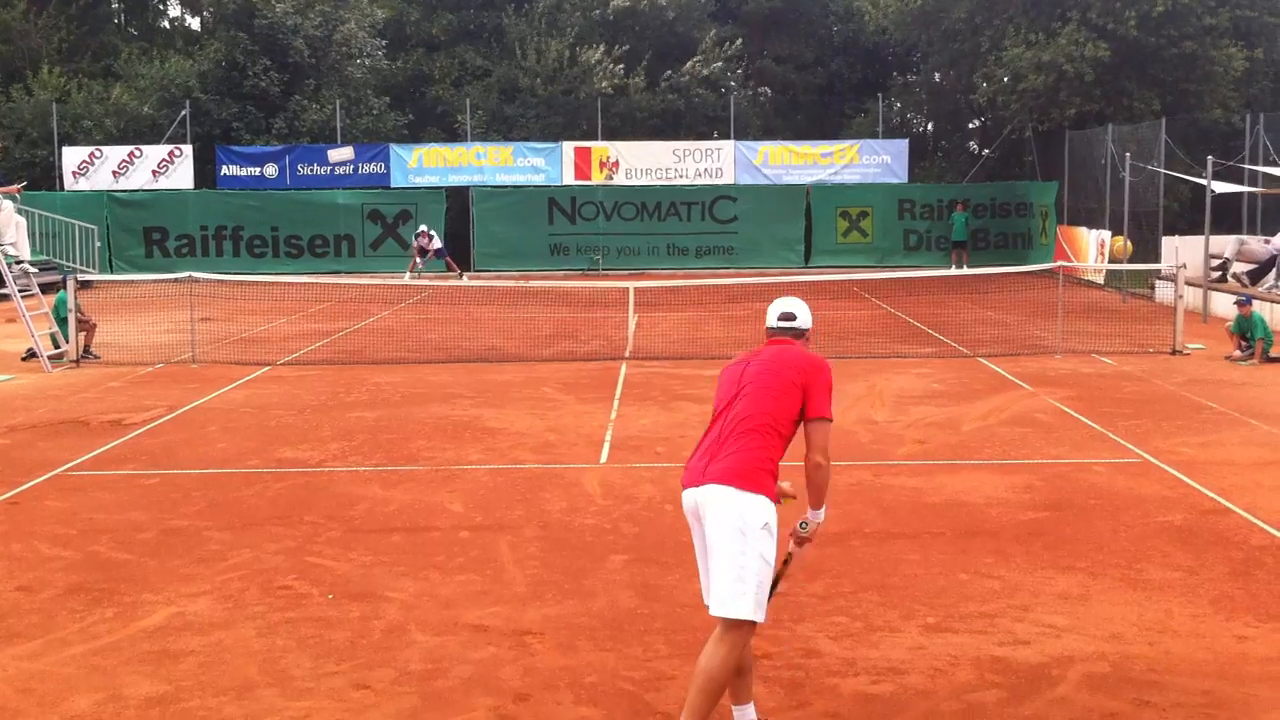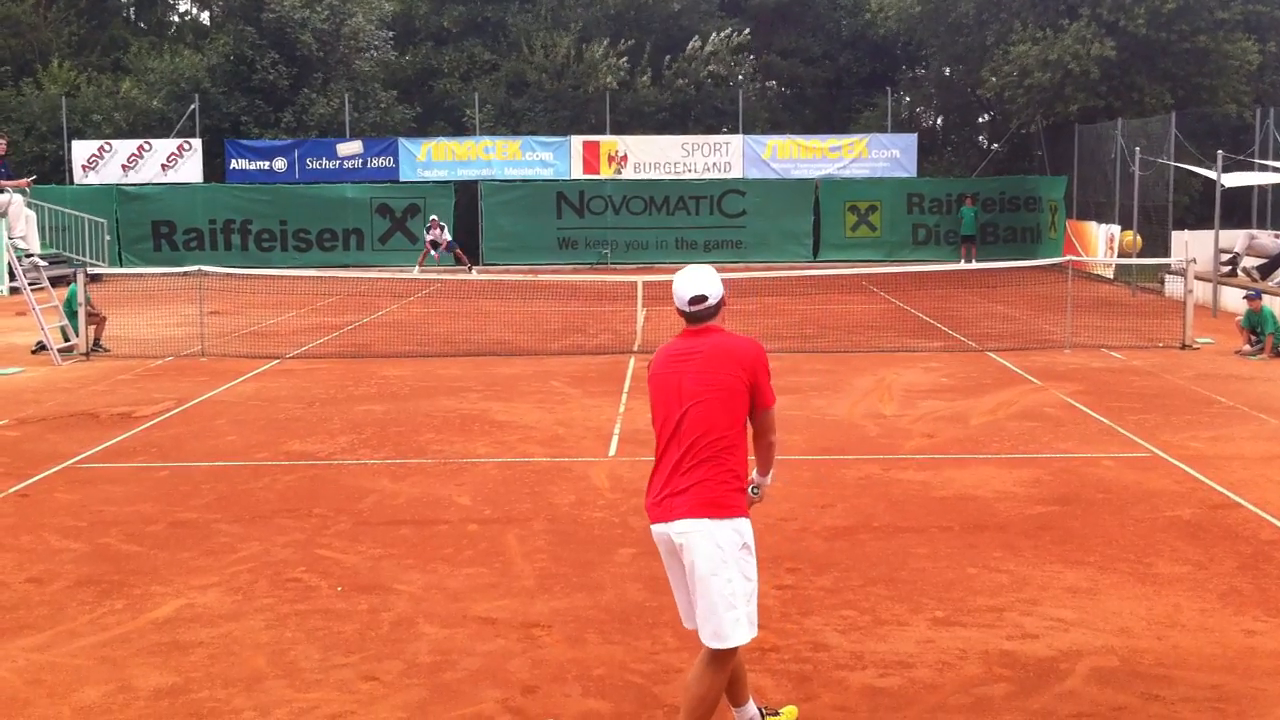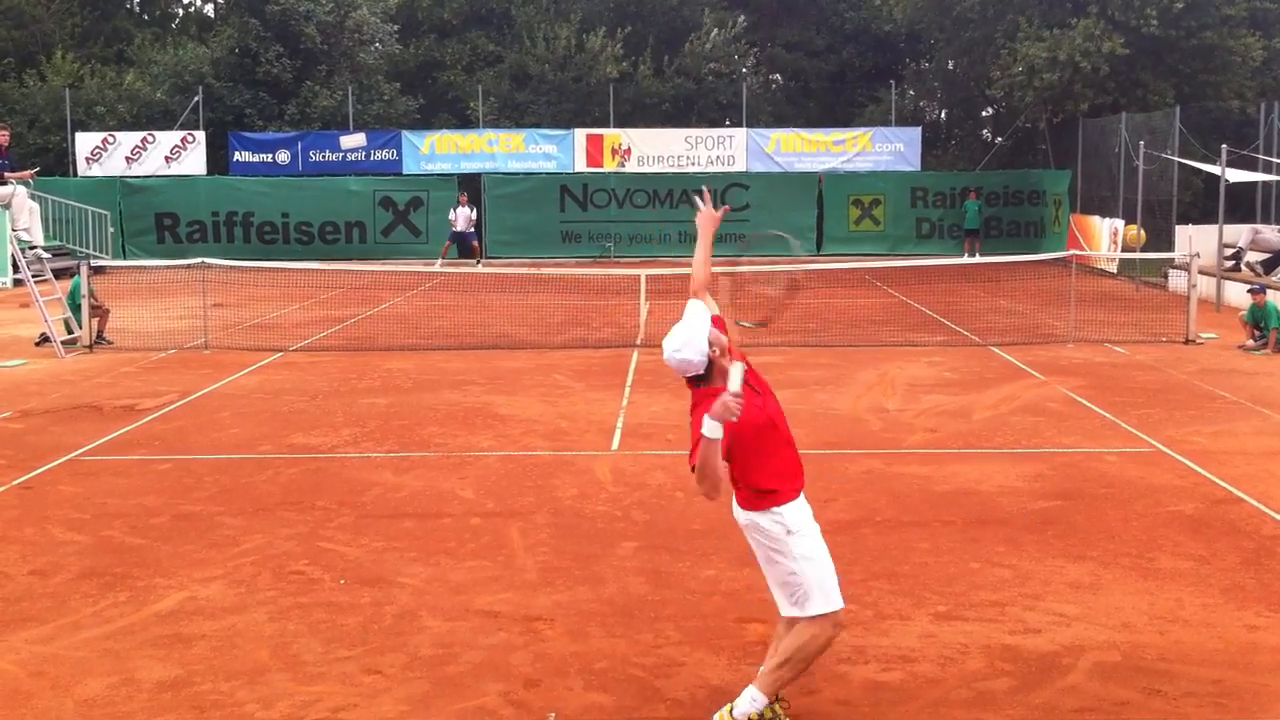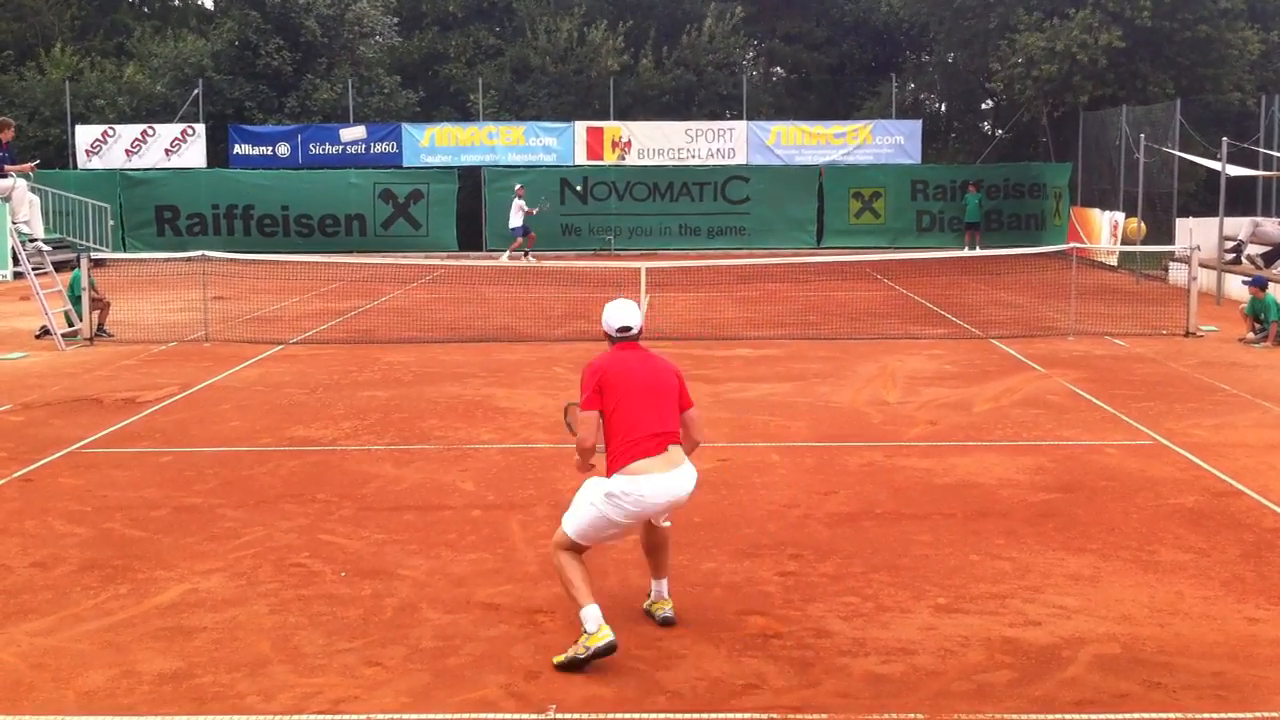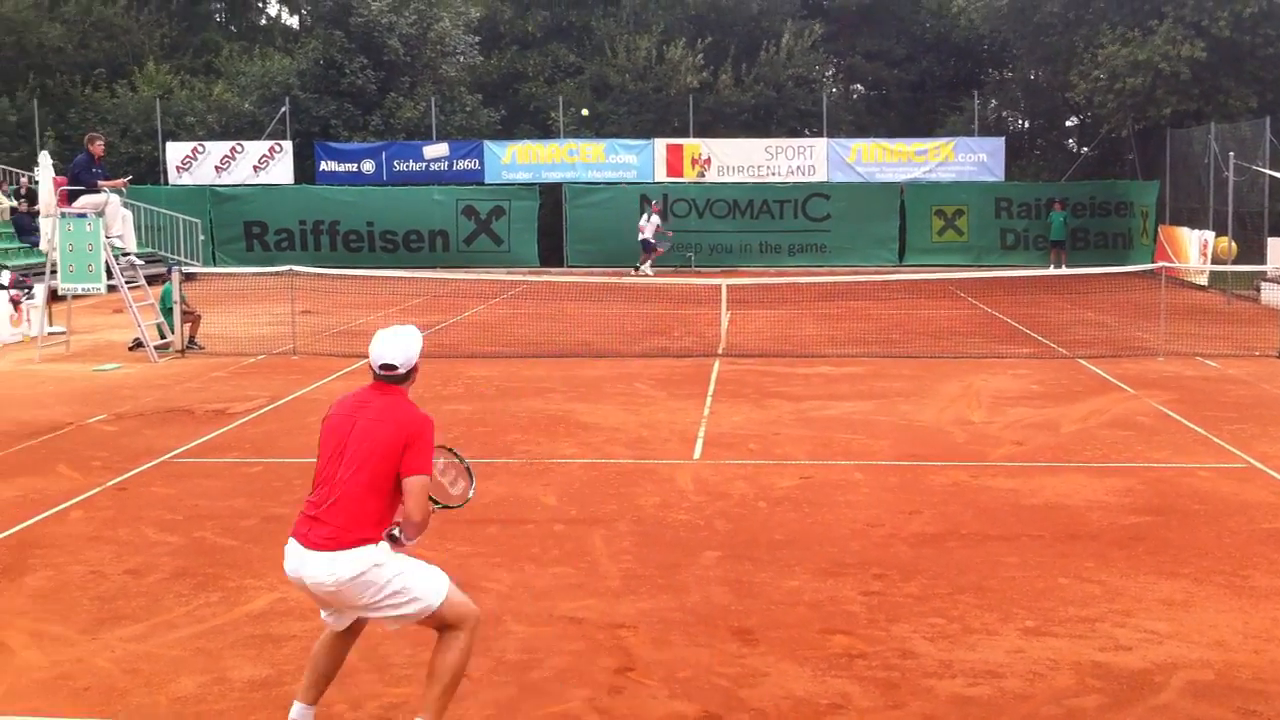
dt=1s
person 1, frame 1
left shoulder: (737, 365)
right shoulder: (813, 366)
right elbow: (817, 457)
left wrist: (772, 487)
right wrist: (814, 517)
left hip: (697, 487)
right hip: (738, 494)
left knee: (736, 618)
right knee: (734, 626)
person 1, frame 2
left shoulder: (660, 360)
right shoulder: (746, 352)
right elbow: (766, 436)
right wrist: (762, 480)
left hip: (664, 515)
right hip: (713, 517)
left knee: (724, 631)
right knee: (721, 643)
person 1, frame 3
right shoulder: (712, 410)
left elbow: (699, 286)
right elbow: (710, 488)
left wrist: (705, 228)
right wrist: (714, 429)
left hip: (769, 509)
right hip: (776, 515)
left knee: (803, 615)
right knee: (823, 624)
person 1, frame 4
left shoulder: (597, 368)
right shoulder: (669, 368)
left elbow: (587, 442)
right elbow: (694, 438)
left wrist: (582, 461)
left hip: (632, 485)
right hip: (679, 477)
left knee: (565, 548)
right knee: (654, 519)
left ankle: (596, 632)
right ankle: (661, 600)
person 1, frame 5
left shoulder: (341, 407)
right shoulder: (416, 423)
right elbow: (416, 516)
right wrist: (404, 536)
left hip: (301, 554)
right hip: (348, 560)
left knee: (346, 624)
right knee: (463, 619)
